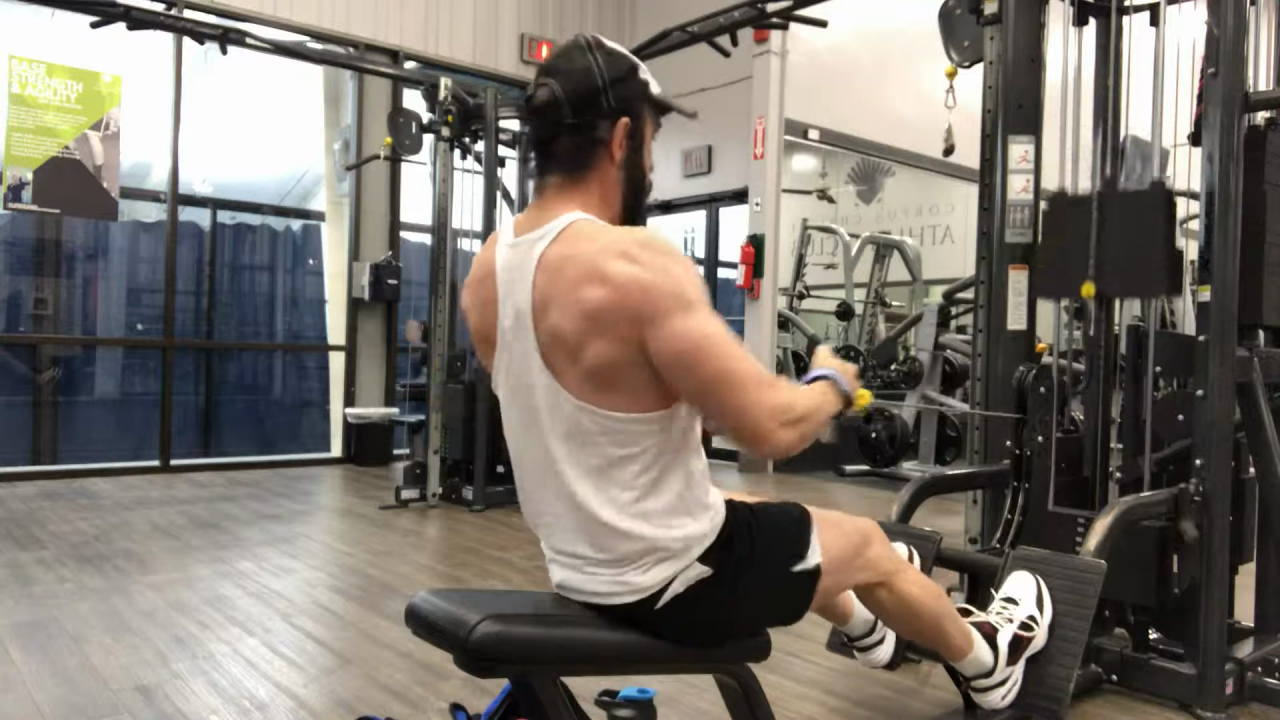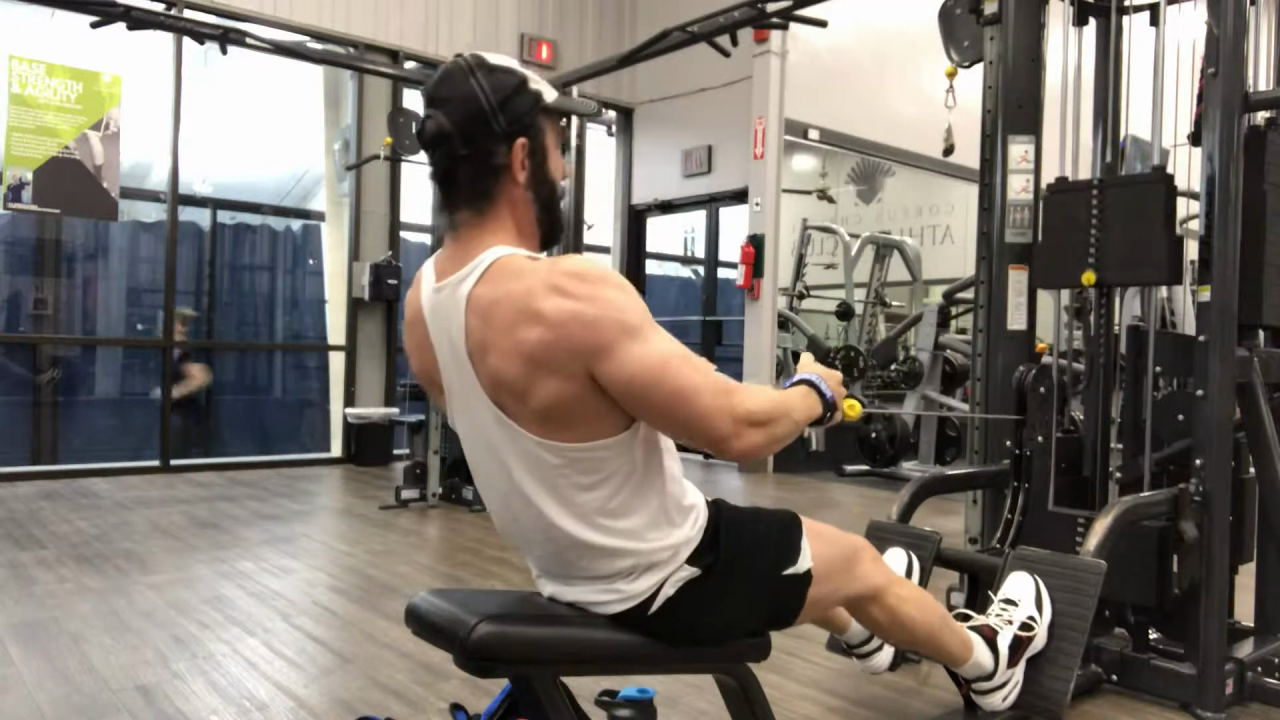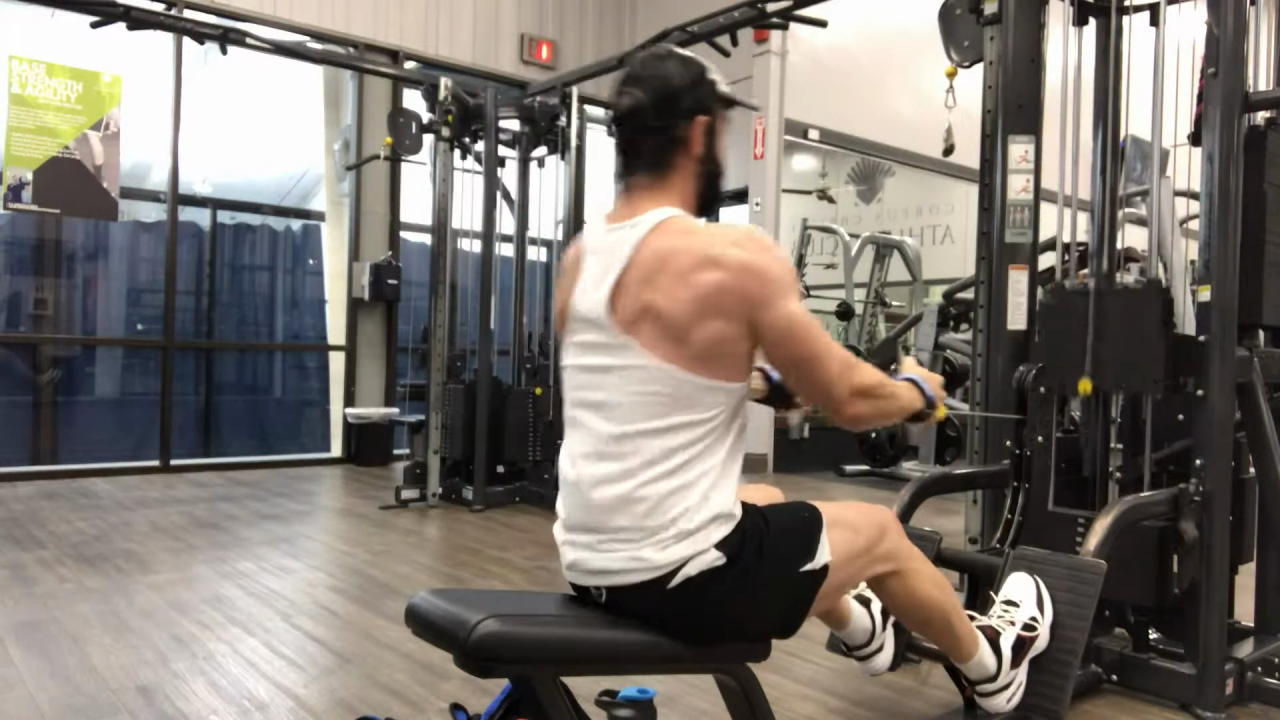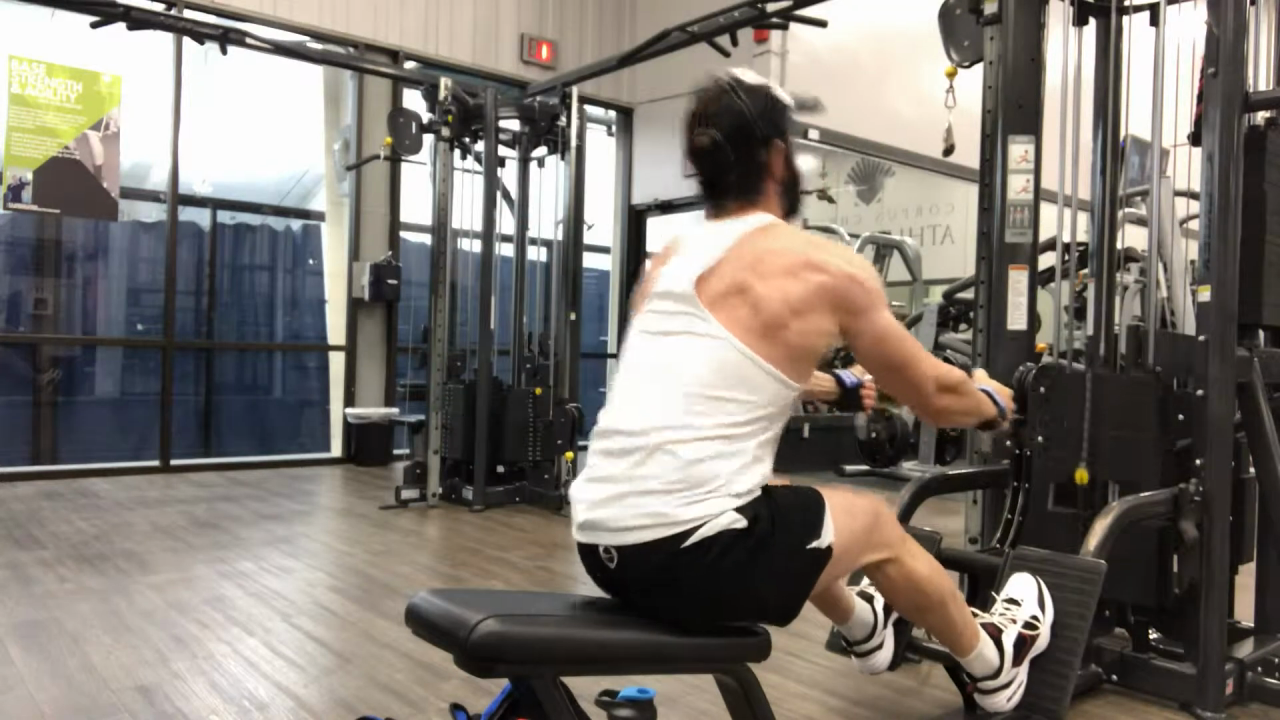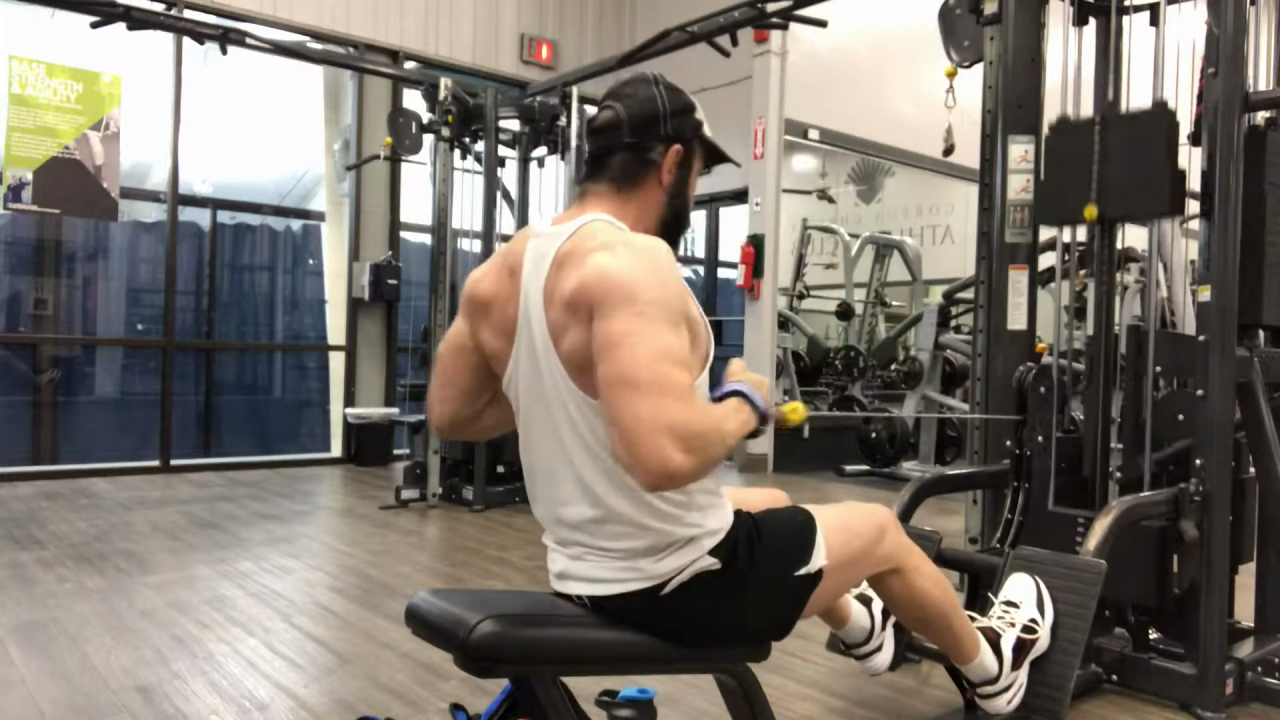
dt=0.7s
person 1, frame 1
left shoulder: (489, 266)
right shoulder: (632, 264)
right elbow: (776, 426)
right wrist: (833, 384)
left hip: (581, 570)
right hip: (670, 581)
left knee: (777, 519)
right knee: (865, 542)
left ankle: (865, 625)
right ankle: (987, 662)
person 1, frame 2
left shoulder: (424, 298)
right shoulder: (568, 297)
right elbow: (738, 429)
left wrist: (661, 375)
right wrist: (813, 393)
left hip: (573, 572)
right hip: (659, 584)
left knee: (764, 531)
right knee: (856, 558)
left ankle: (864, 631)
right ankle: (986, 662)
person 1, frame 3
left shoulder: (581, 256)
right shoulder: (731, 256)
right elbow: (850, 399)
left wrist: (763, 379)
right wrist: (916, 390)
left hip: (591, 569)
right hip: (676, 575)
left knee: (765, 503)
right knee: (878, 533)
left ankle: (862, 630)
person 1, frame 4
left shoulder: (671, 255)
right shoulder: (822, 268)
right elbow: (934, 393)
left wrist: (843, 388)
right wrist: (990, 401)
left hip: (601, 541)
right hip: (689, 549)
left knee: (782, 507)
right knee: (872, 524)
left ankle: (863, 627)
right ankle: (991, 664)
person 1, frame 5
left shoulder: (497, 273)
right shoulder: (628, 261)
left elbow: (449, 415)
right elbow: (666, 455)
right wrist: (744, 403)
left hip: (586, 579)
right hip: (681, 583)
left knee: (769, 503)
right knee: (877, 529)
left ankle: (864, 629)
right ankle: (991, 668)
